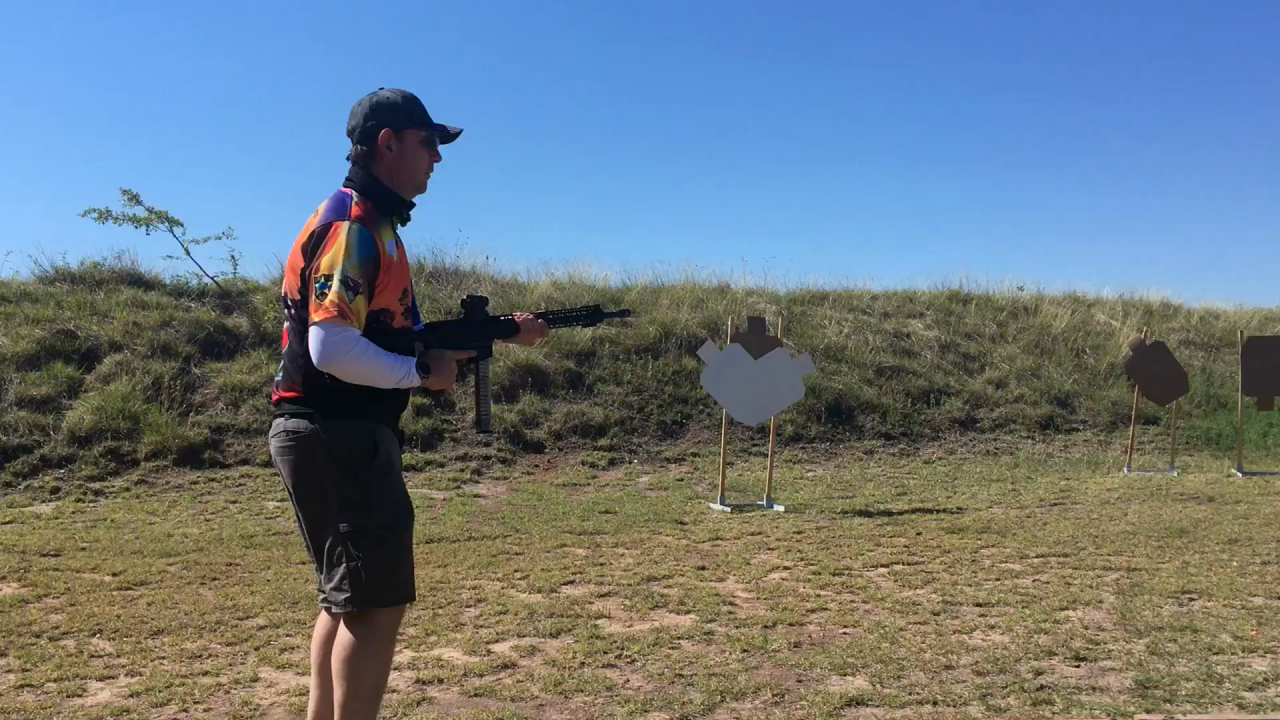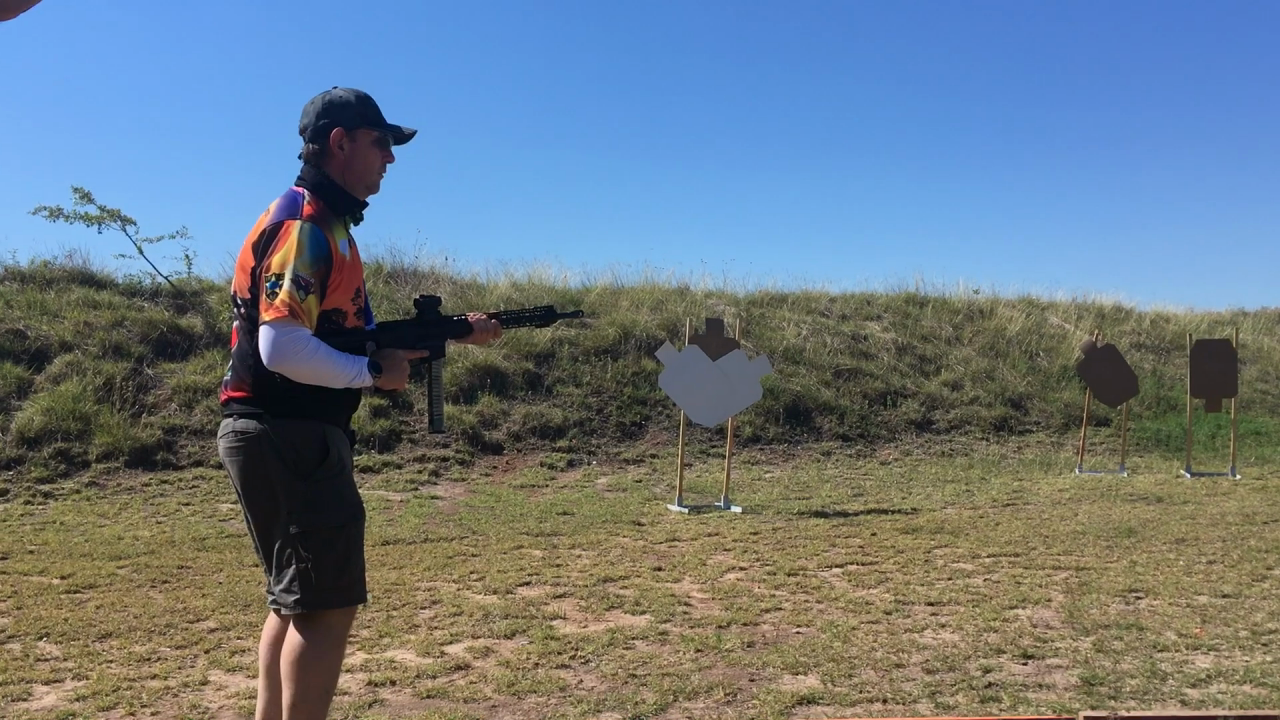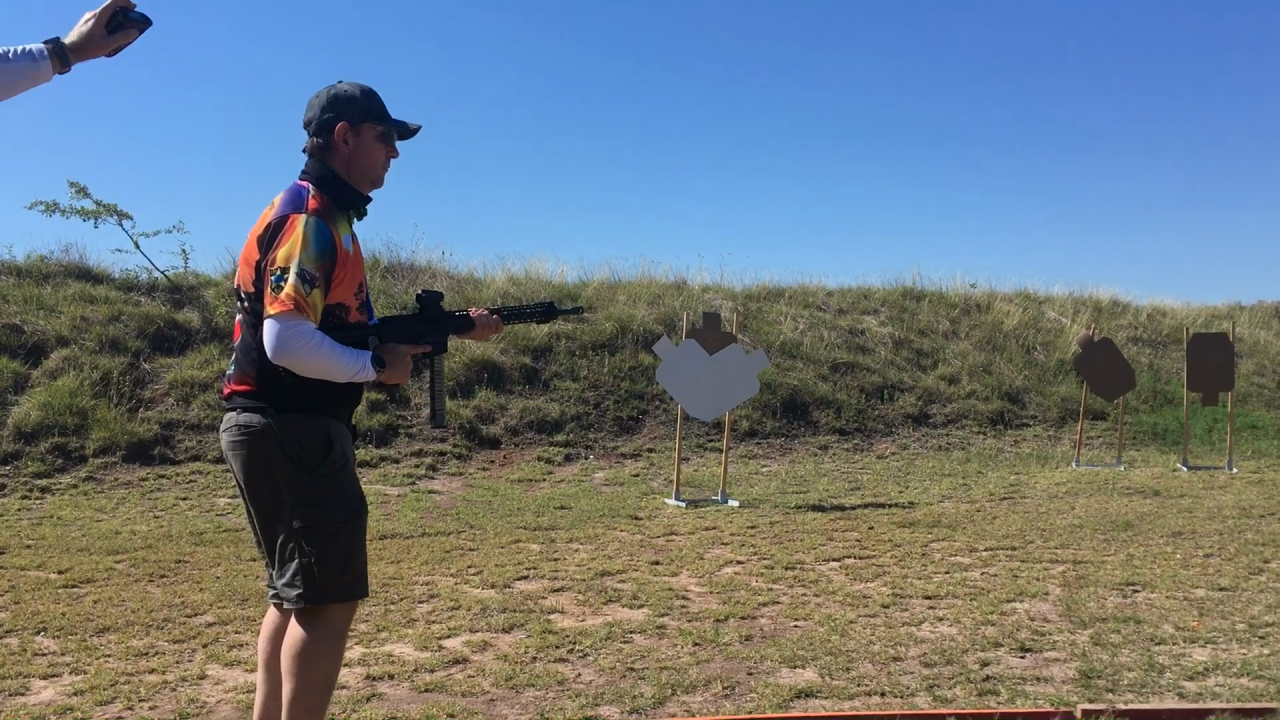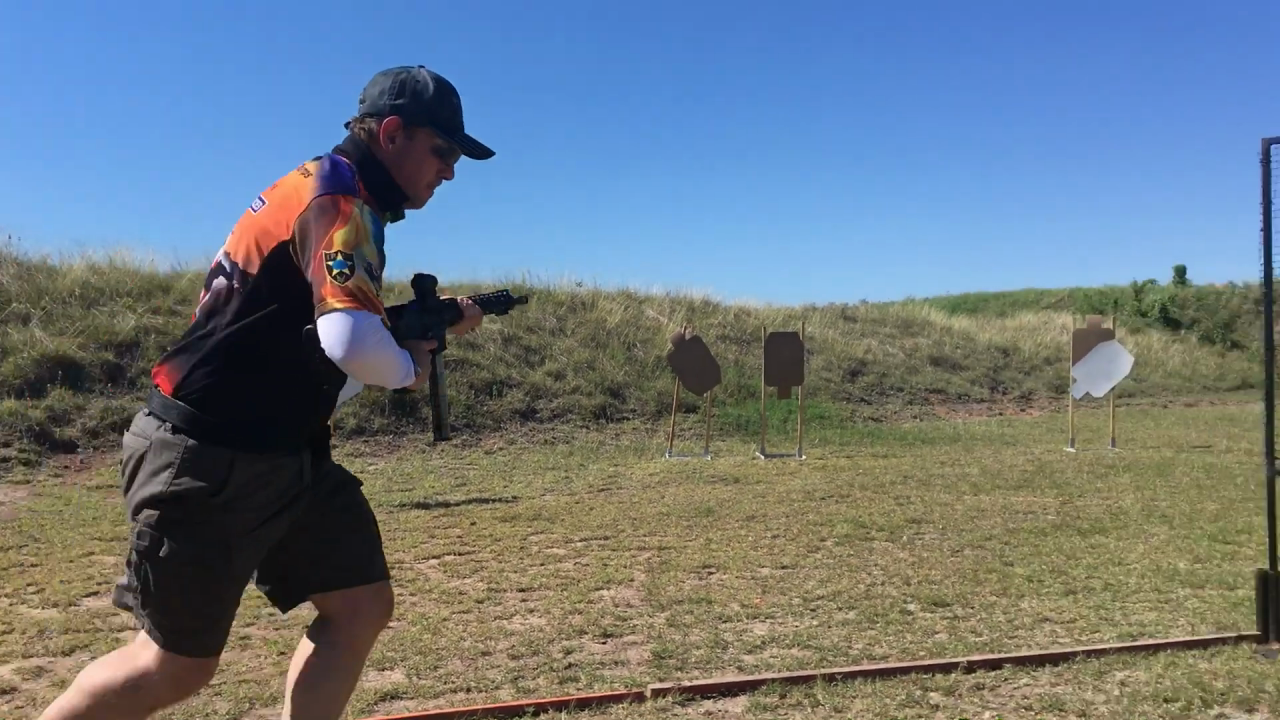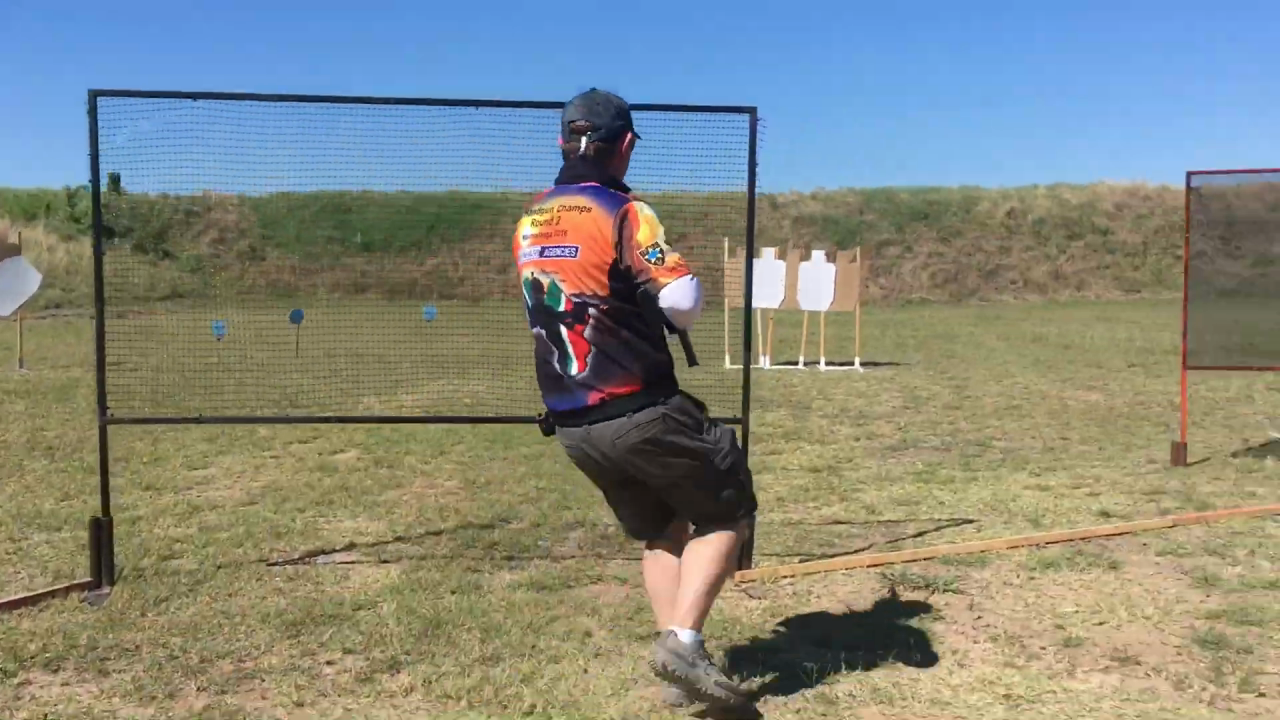
dt=1s
person 1, frame 1
left shoulder: (374, 224)
right shoulder: (350, 223)
left elbow: (397, 334)
right elbow: (331, 349)
left wrist: (499, 332)
right wrist: (423, 372)
left hip: (340, 437)
right hip: (338, 437)
left knee: (346, 598)
right knee: (378, 602)
person 1, frame 2
left shoulder: (328, 224)
right shoulder: (302, 223)
left elbow: (353, 335)
right elbow: (281, 349)
left wrist: (453, 333)
right wrist: (374, 373)
left hip: (288, 439)
right hip: (287, 440)
left knee: (296, 600)
right knee: (327, 604)
person 1, frame 3
left shoulder: (328, 219)
right shoulder: (307, 219)
left elbow: (355, 330)
right elbow: (287, 343)
left wrist: (453, 329)
right wrist: (377, 367)
left hip: (284, 433)
right hip: (290, 433)
left knee: (297, 595)
right knee: (327, 600)
person 1, frame 4
left shoulder: (329, 194)
right shoulder: (340, 200)
right elbow: (350, 340)
right wrist: (406, 367)
left hip: (263, 450)
right hip: (204, 450)
left knee: (361, 604)
right knee: (180, 659)
person 1, frame 5
left shoulder: (528, 222)
right shoulder: (623, 214)
right elbow: (684, 300)
right wrist: (671, 320)
left hip: (574, 425)
right hip: (643, 413)
left knee: (658, 535)
right knee: (723, 519)
left ankle: (683, 657)
right ankle: (684, 643)
